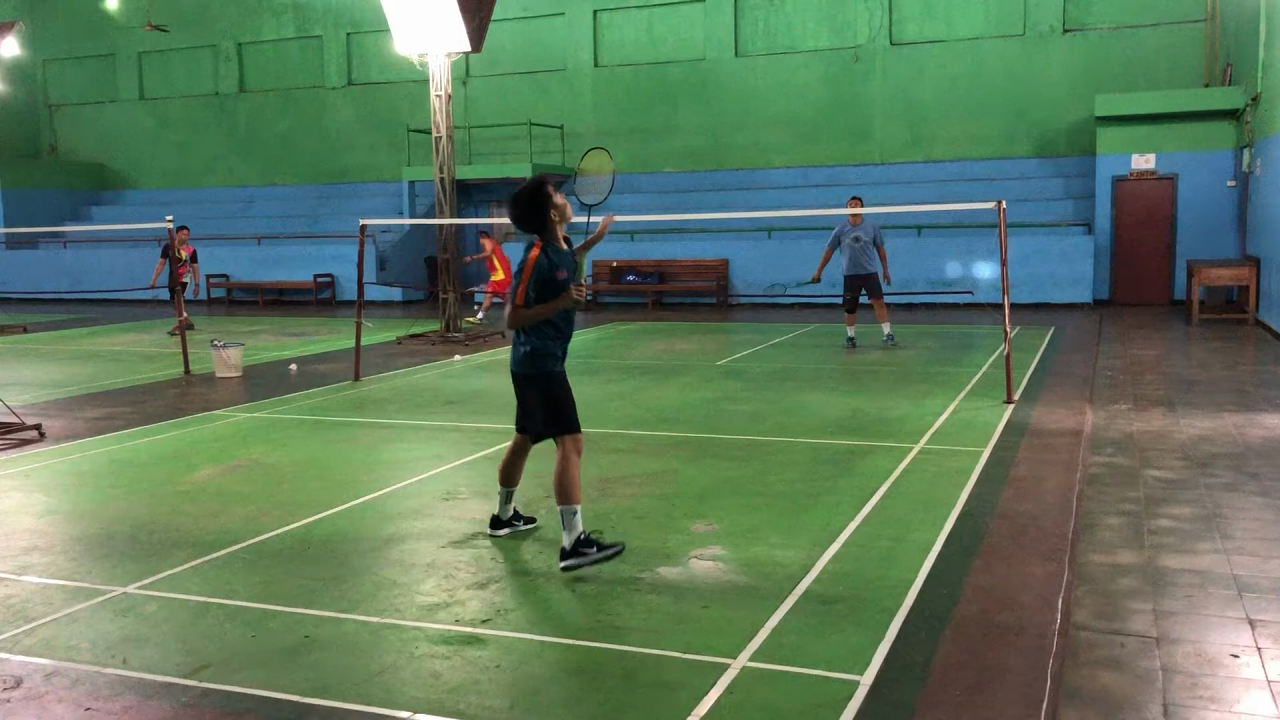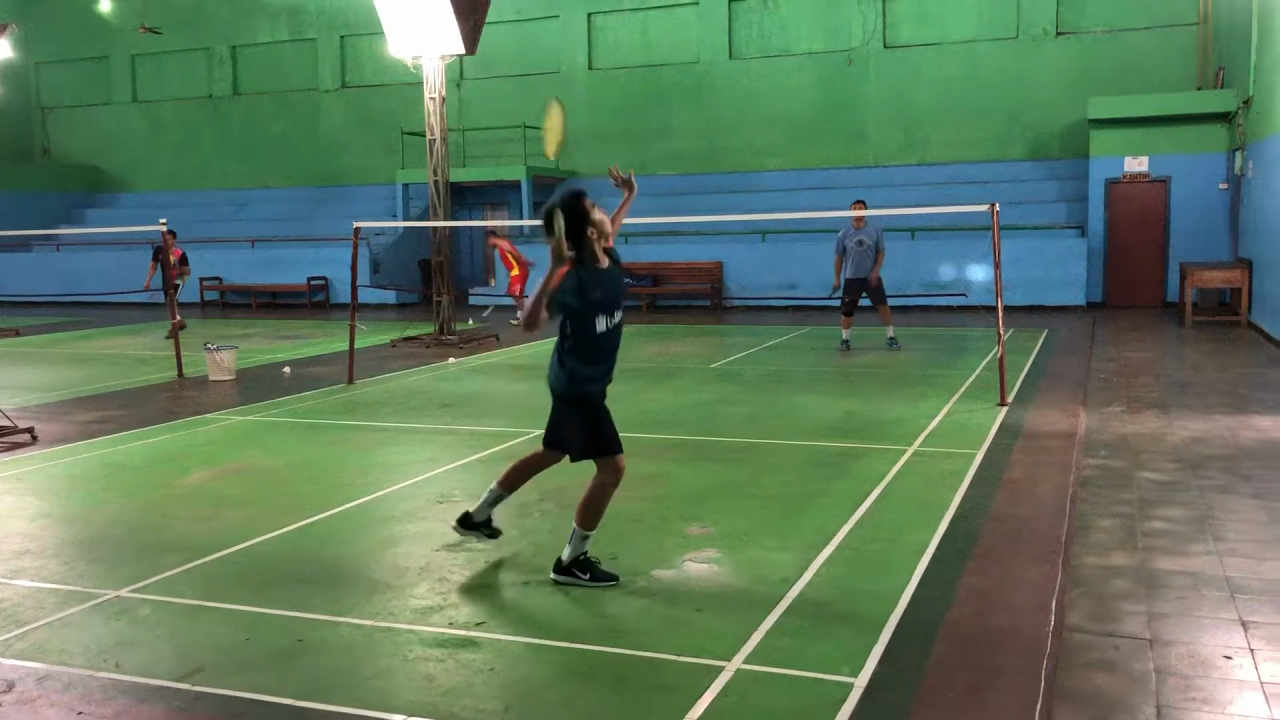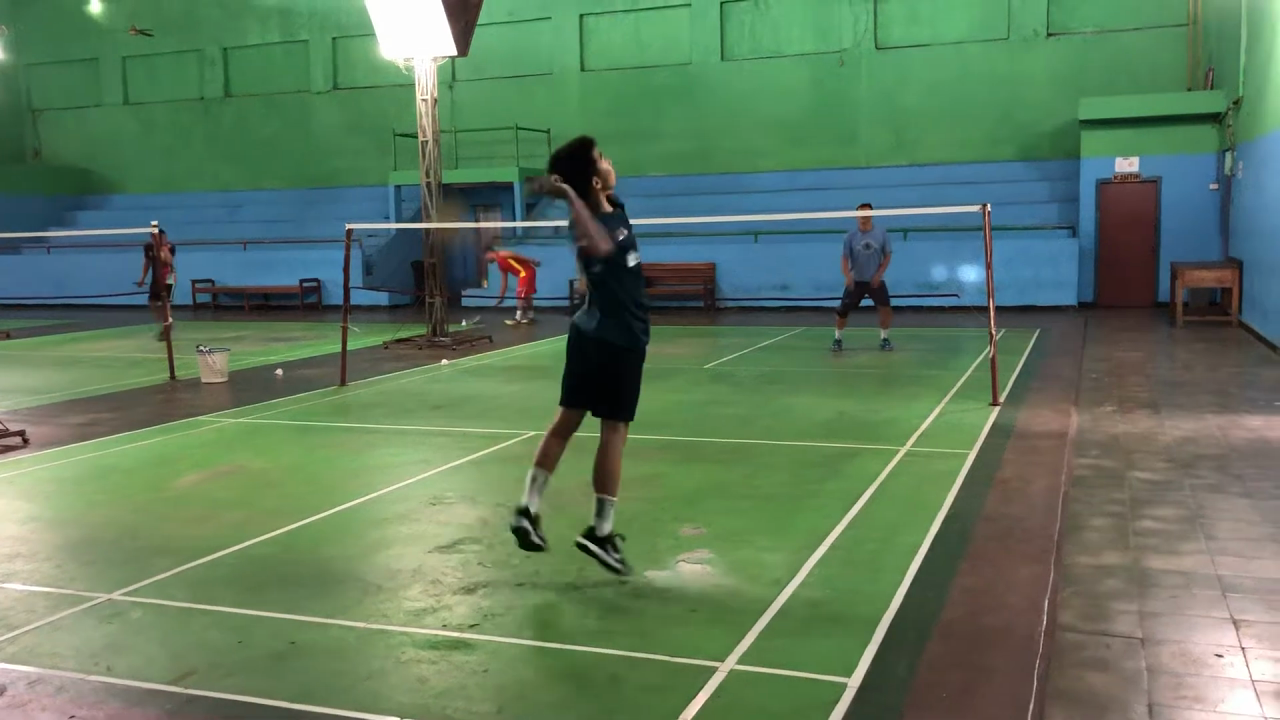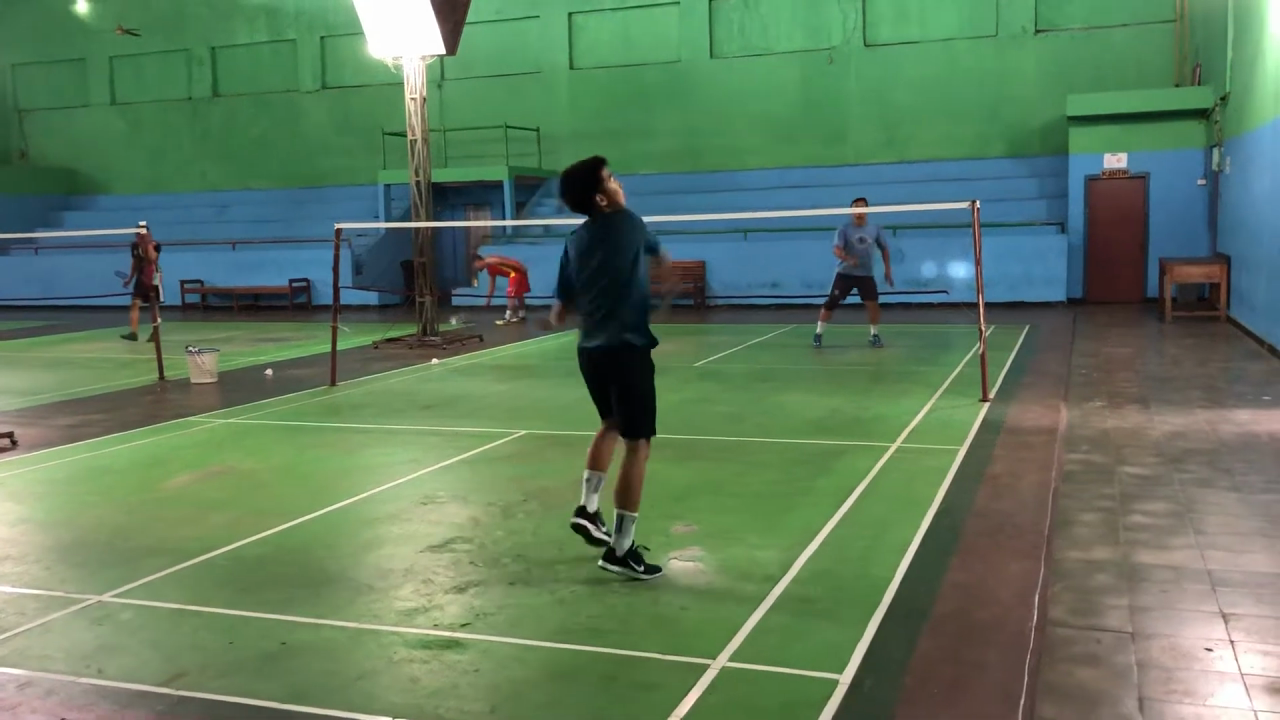
dt=0.3s
person 1, frame 1
left shoulder: (558, 248)
right shoulder: (537, 257)
right elbow: (513, 318)
left wrist: (592, 241)
right wrist: (562, 303)
left hip: (538, 362)
right hip: (539, 364)
left knee: (524, 439)
right knee: (570, 444)
left ankle: (504, 515)
right ankle: (574, 543)
person 1, frame 2
left shoulder: (610, 261)
right shoulder: (572, 277)
left elbow: (611, 224)
right elbow: (529, 324)
left wrist: (627, 197)
right wrist: (556, 271)
left hip: (581, 382)
right hip: (578, 388)
left knee: (549, 455)
right knee: (612, 468)
left ankle: (481, 513)
right ankle: (571, 560)
person 1, frame 3
left shoulder: (613, 210)
right shoulder: (593, 223)
right elbow: (599, 247)
right wrist: (570, 196)
left hip: (591, 333)
right hip: (618, 338)
left knee: (567, 419)
right knee: (613, 429)
left ankle: (530, 510)
right ankle: (601, 531)
person 1, frame 4
left shoulder: (575, 244)
right shoulder: (628, 224)
left elbow: (560, 313)
right elbow: (663, 270)
left wrist: (555, 317)
right wrist: (670, 278)
left hip: (591, 350)
right hip: (628, 347)
left knee: (611, 425)
right knee: (636, 443)
left ankle: (588, 508)
right ankle: (622, 548)
